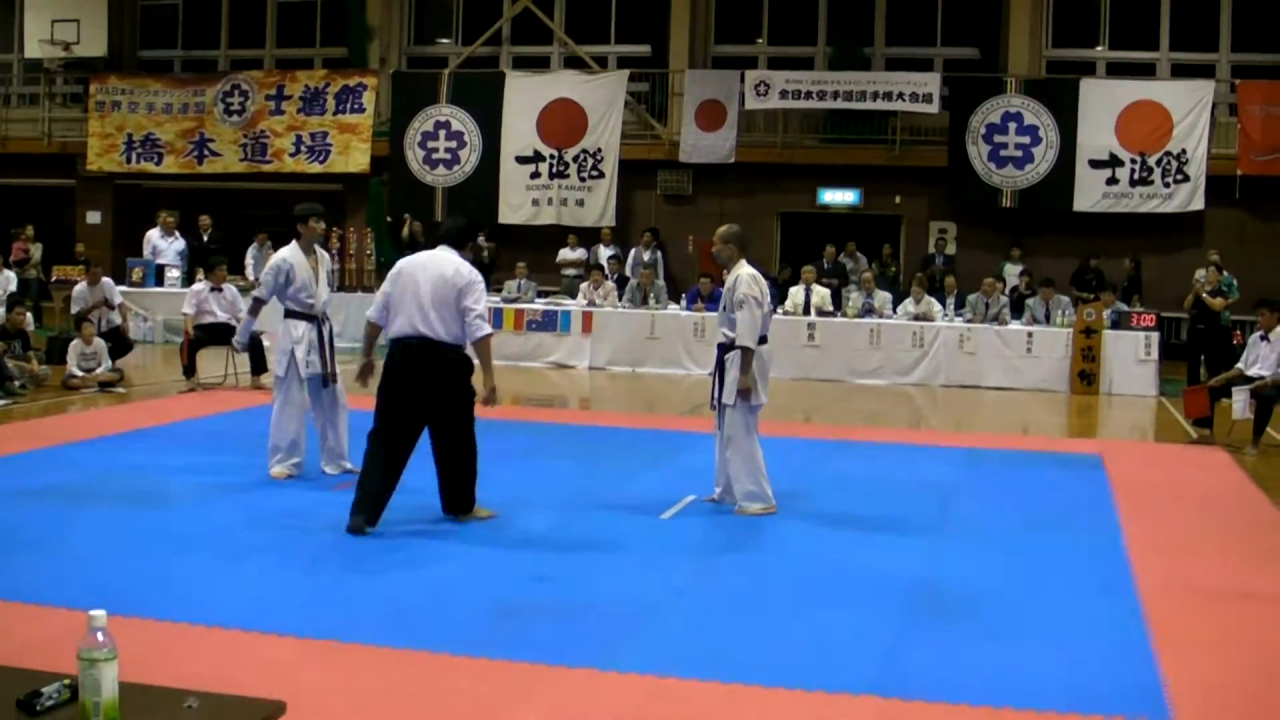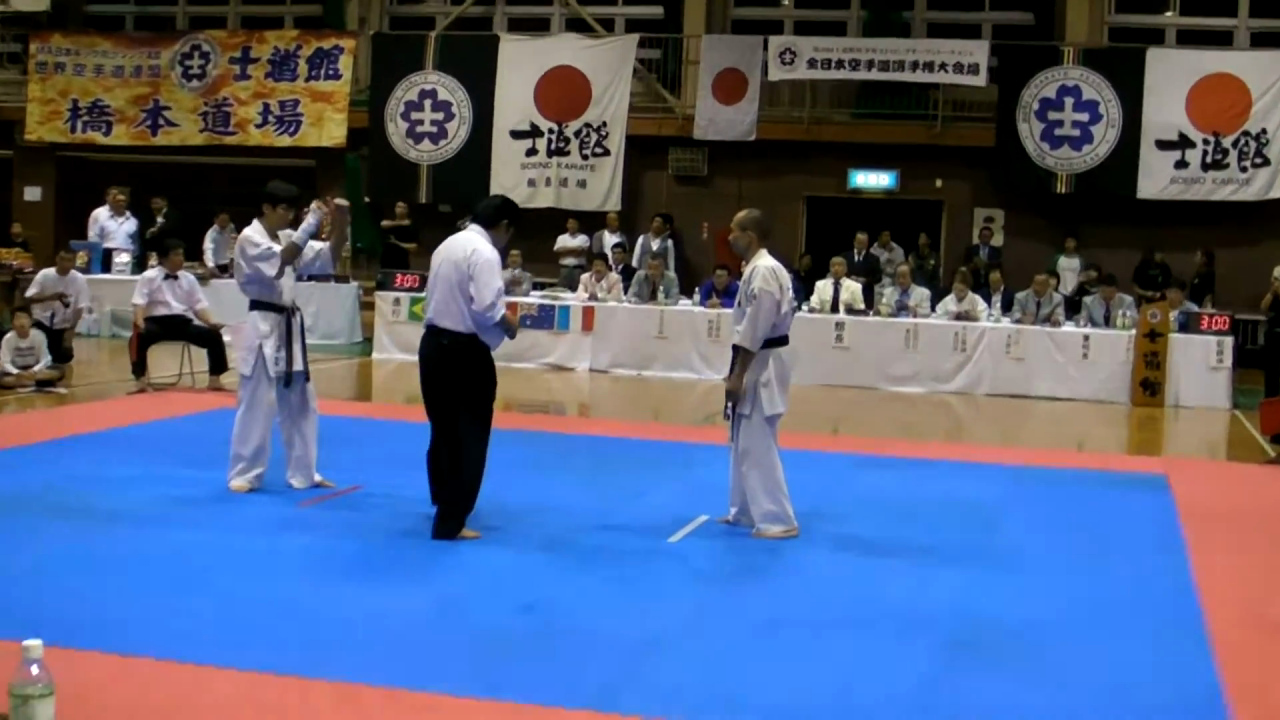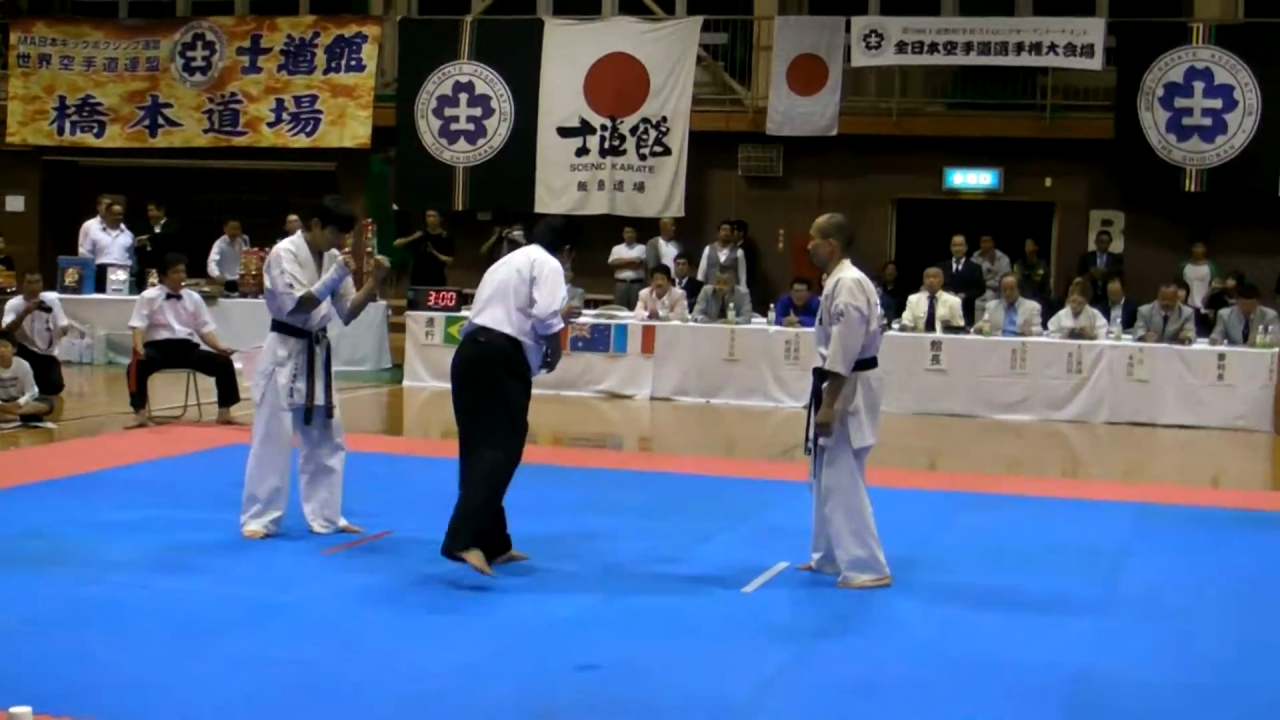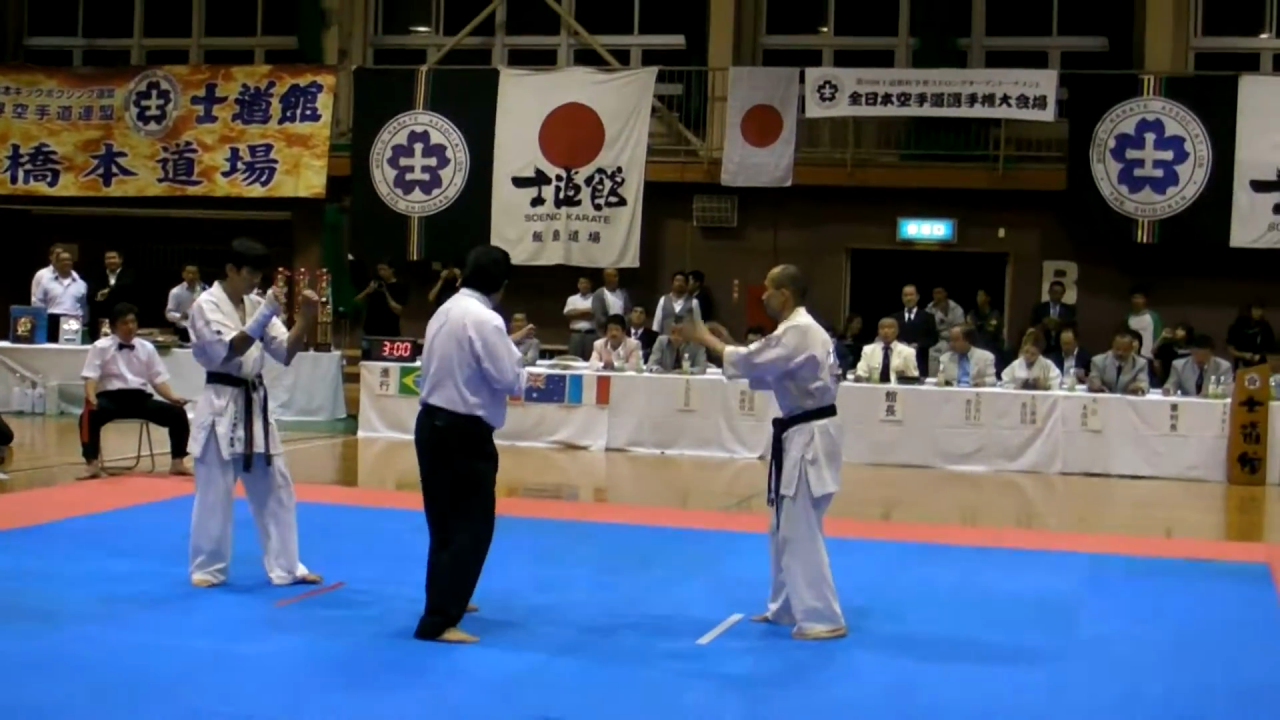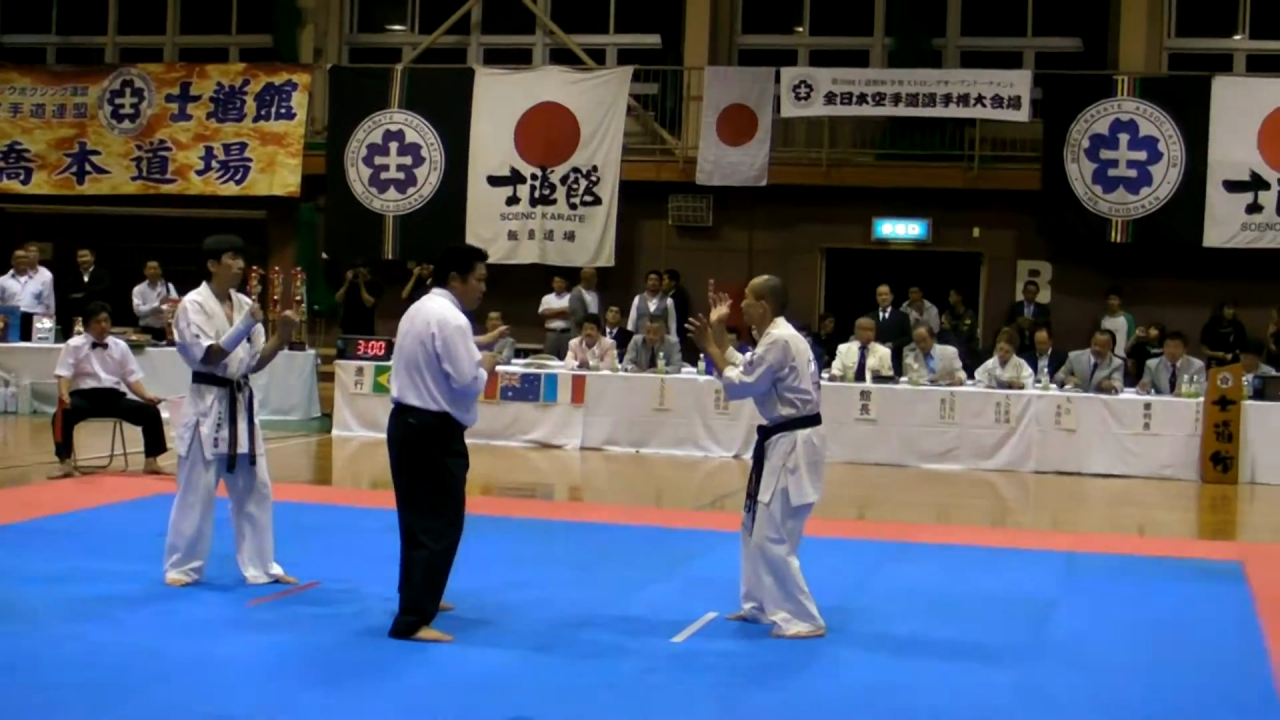
dt=0.7s
person 1, frame 1
left shoulder: (404, 265)
right shoulder: (467, 274)
left elbow: (377, 315)
right elbow: (478, 327)
left wrist: (367, 356)
right wrist: (488, 375)
left hip: (403, 358)
right hip: (444, 361)
left knee: (387, 439)
right knee: (456, 438)
left ankle: (363, 513)
right ankle: (462, 505)
person 1, frame 2
left shoulder: (448, 245)
right shoulder: (485, 253)
right elbow: (487, 309)
left wrist: (499, 291)
right wrist: (510, 324)
left hip: (435, 345)
right hip: (464, 352)
left knee: (446, 430)
right knee: (467, 435)
left ankle: (447, 498)
right ankle: (450, 523)
person 1, frame 3
left shoulder: (509, 260)
right shoulder: (547, 263)
right elbow: (546, 318)
left wrist: (558, 318)
right wrist: (554, 352)
left hip: (473, 354)
right hip: (499, 359)
left knee: (483, 448)
right knee: (501, 449)
left ankle: (493, 543)
right ankle: (465, 539)
person 1, frame 4
left shoulder: (446, 311)
right shoulder: (486, 320)
right elbow: (510, 380)
left wrist: (508, 343)
right wrist: (519, 366)
left hip: (434, 424)
right hip: (463, 432)
left knee: (448, 521)
right knee: (470, 526)
left ankle: (447, 596)
right ankle: (437, 621)
person 1, frame 5
left shoulder: (419, 309)
right shoulder: (450, 318)
right elbow: (468, 381)
left wrist: (475, 351)
right wrist: (486, 366)
left hip: (407, 423)
right hip: (434, 431)
left knee: (420, 518)
right knee: (438, 524)
left ankle: (419, 596)
right ankle: (411, 620)
person 2, frame 1
left shoulder: (744, 278)
right shoulder: (737, 277)
left elbow: (749, 331)
left wrist: (745, 374)
left hip: (743, 361)
right hip: (735, 360)
left knee: (741, 432)
right knee: (728, 430)
person 2, frame 2
left shoulder: (763, 270)
right shoulder: (760, 268)
left elbow: (755, 330)
left wrist: (737, 375)
left hip: (759, 366)
right hip: (756, 364)
left knee: (757, 445)
right knee: (745, 442)
left ankle: (778, 520)
right ankle: (745, 511)
person 2, frame 3
left shoulder: (848, 283)
right shoulder: (840, 281)
left elbow: (844, 353)
left wrist: (828, 406)
left hip: (848, 390)
right hip: (841, 388)
left knee: (844, 481)
right knee: (827, 479)
left ankle: (867, 568)
right ankle: (829, 556)
person 2, frame 4
left shoulder: (799, 330)
right shoulder: (797, 328)
left elbow: (751, 363)
right elbow: (764, 371)
left wrist: (710, 340)
right wrist: (723, 342)
left hip: (810, 438)
right hip: (802, 436)
left knee: (801, 532)
right knee: (786, 529)
left ankle: (823, 619)
right ankle: (787, 608)
person 2, frame 5
left shoulder: (779, 341)
right shoulder: (777, 337)
left elbow: (737, 385)
right elbow: (742, 369)
left wrist: (709, 347)
right wrist: (718, 332)
left hip: (794, 445)
right hip: (783, 442)
left knee: (772, 538)
right knee: (755, 529)
left ankle: (803, 620)
right ankle: (760, 606)
person 3, frame 1
left shoulder: (324, 257)
right shoulder: (284, 259)
right elbow: (260, 299)
right wrist: (242, 336)
left hip: (322, 333)
right hip: (297, 333)
left knee: (333, 402)
right knee: (291, 402)
person 3, frame 2
left shoulder: (286, 236)
right shoulder: (250, 238)
left elbow: (328, 259)
right elbow: (282, 262)
left wrist: (340, 223)
right wrist: (311, 223)
left hip: (289, 326)
right hip: (263, 328)
left knee: (301, 405)
right knee: (257, 405)
left ankle: (303, 472)
right ankle: (244, 474)
person 3, frame 3
left shoulder: (332, 258)
right shoulder: (284, 253)
left elbow: (347, 313)
right elbow: (296, 306)
left wrist: (375, 282)
right wrist: (335, 277)
left hip: (317, 353)
right hip: (285, 353)
left knee: (327, 442)
right knee: (273, 440)
left ankle: (326, 516)
right ankle: (259, 518)
person 3, frame 4
left shoulder: (257, 303)
right shoulder: (207, 304)
left elbow: (286, 352)
right elbow: (230, 349)
left wrist: (306, 318)
right wrist: (266, 313)
left hip: (255, 402)
right hip: (222, 405)
left knee: (276, 488)
right knee: (215, 492)
left ankle: (287, 566)
right ankle: (208, 567)
person 3, frame 5
left shoulder: (245, 304)
right shoulder: (193, 304)
left elbow: (255, 362)
right elbow: (207, 356)
left wrist: (282, 334)
right wrist: (245, 325)
left hip: (241, 403)
right hip: (208, 405)
left knee: (255, 490)
right knee: (196, 492)
left ankle: (261, 566)
right ankle: (181, 567)
